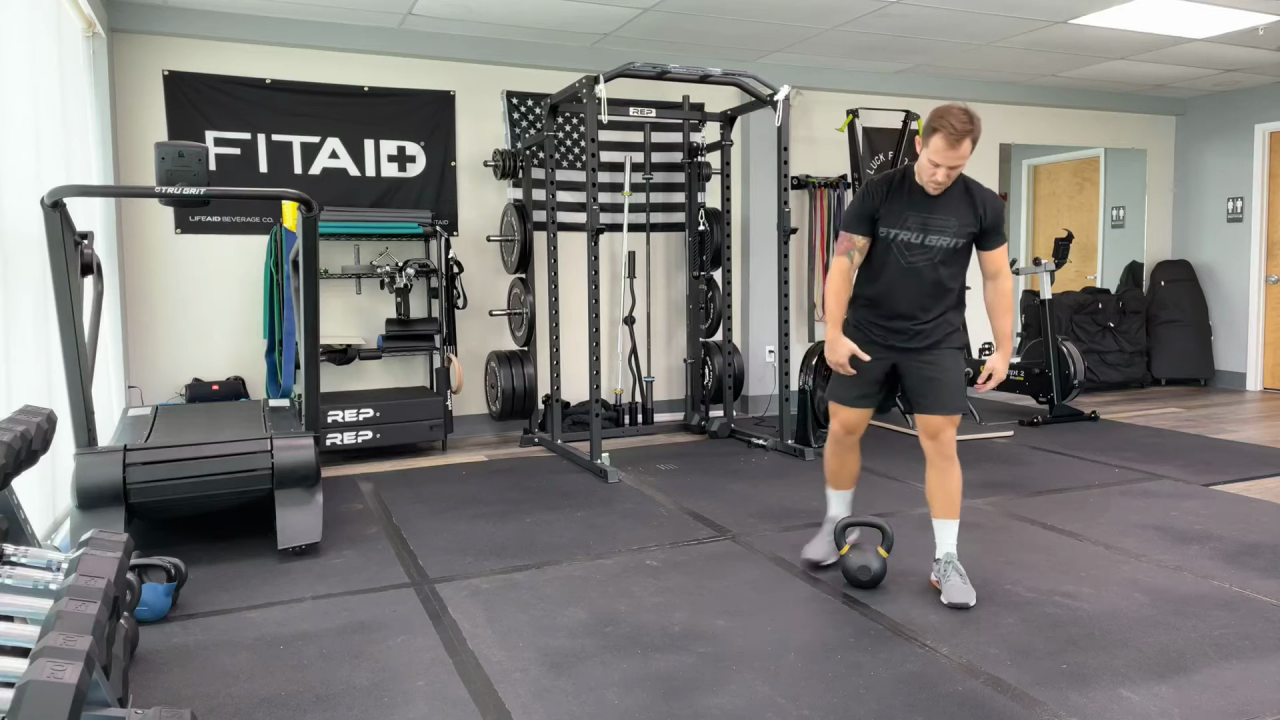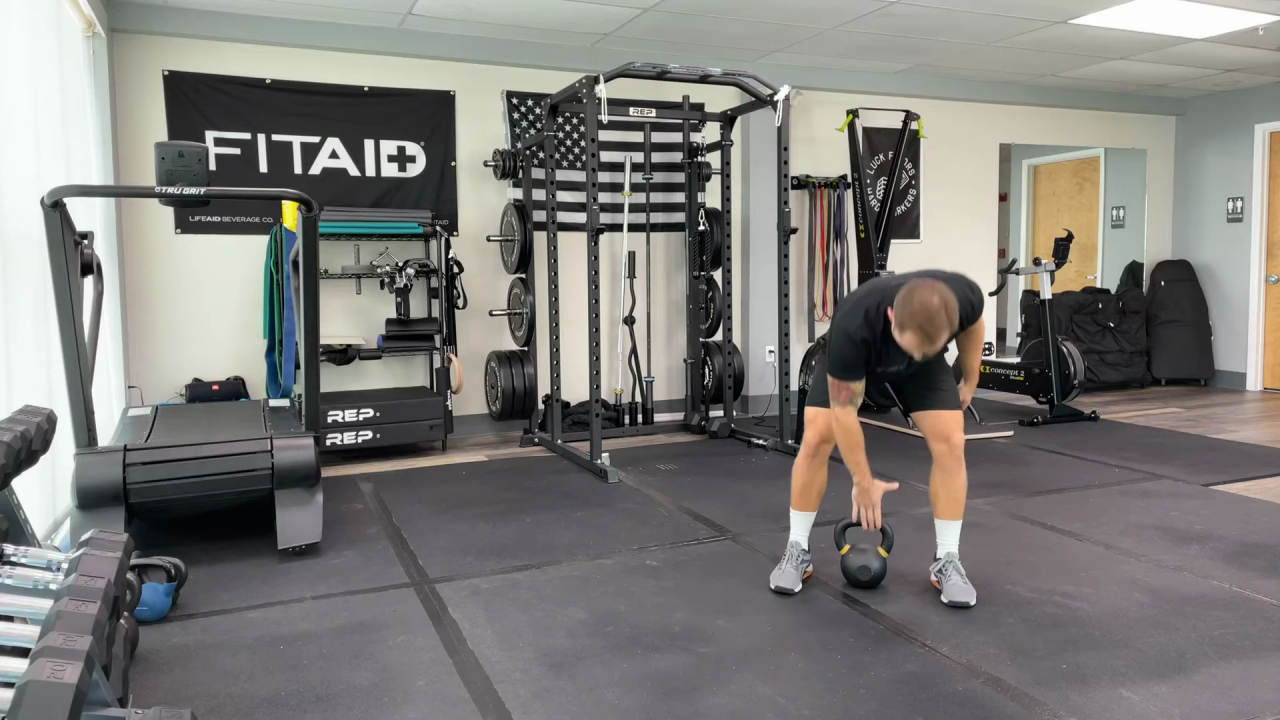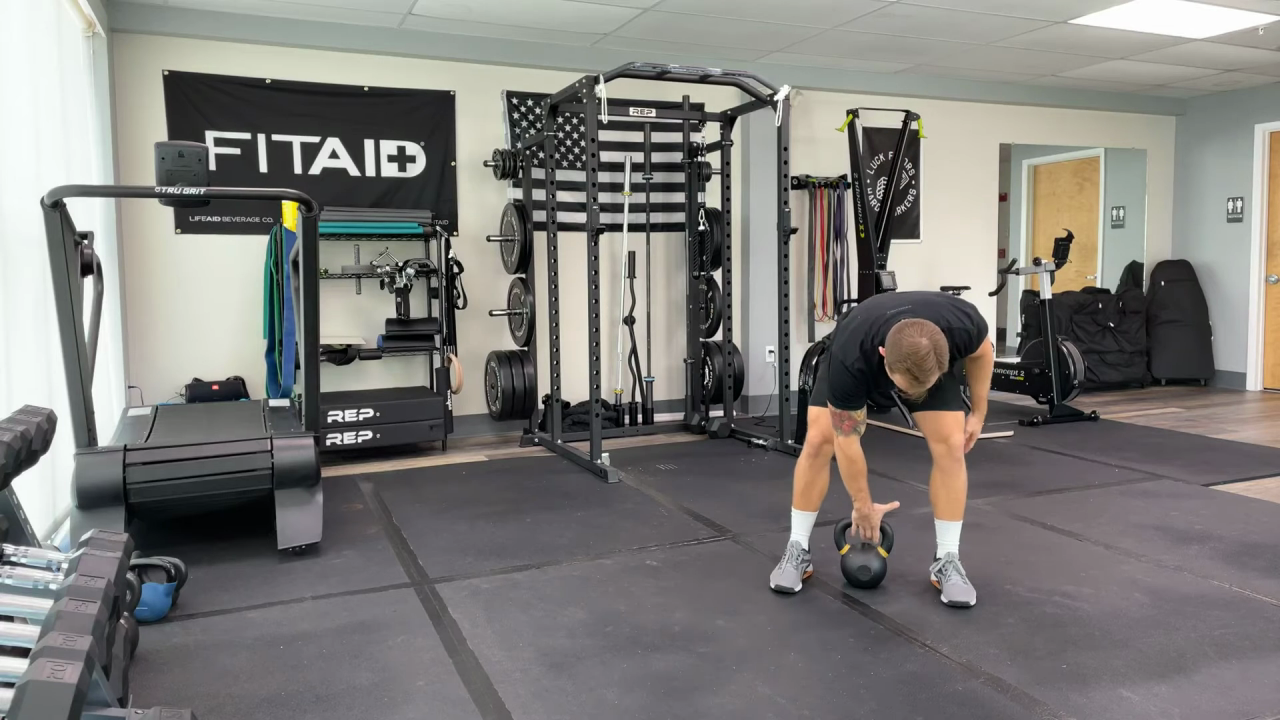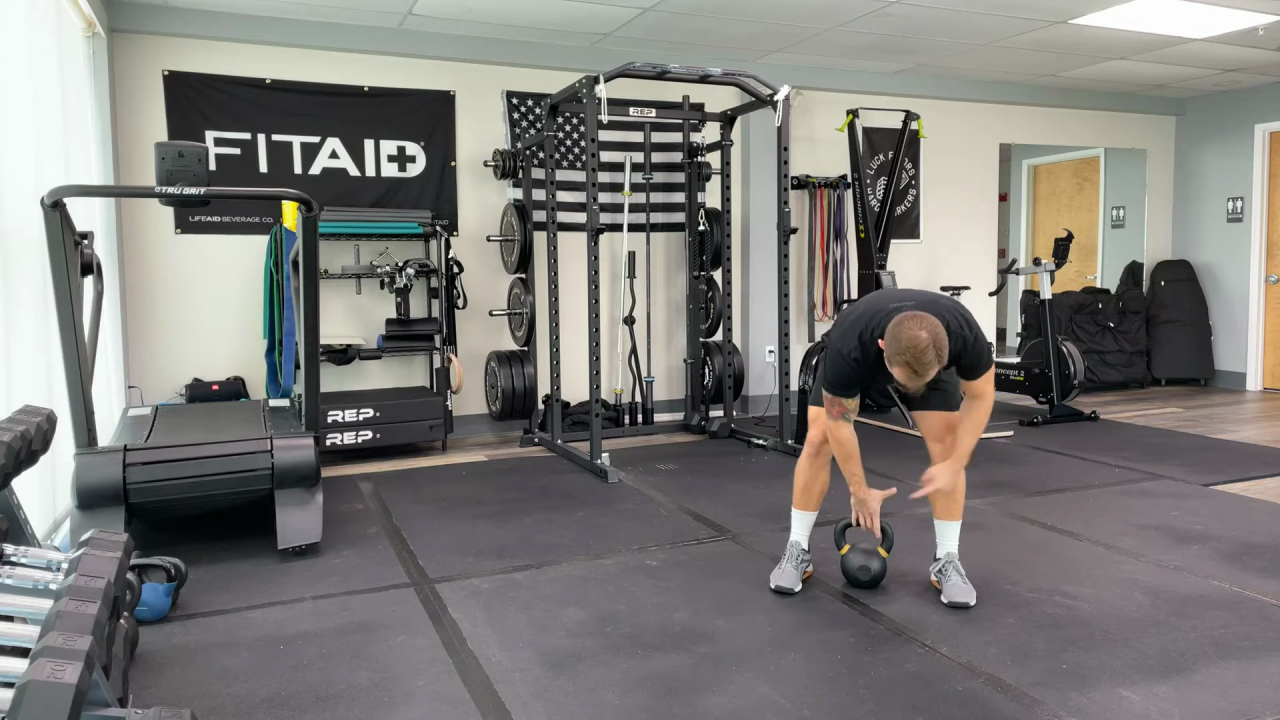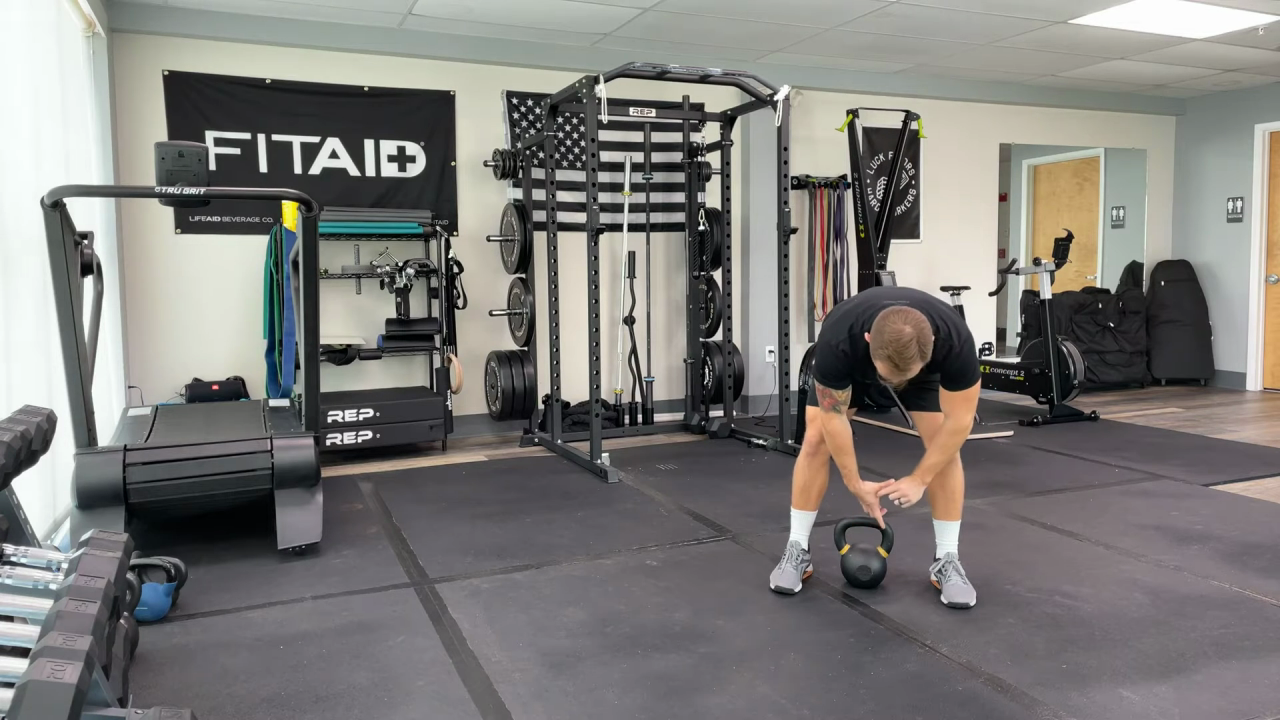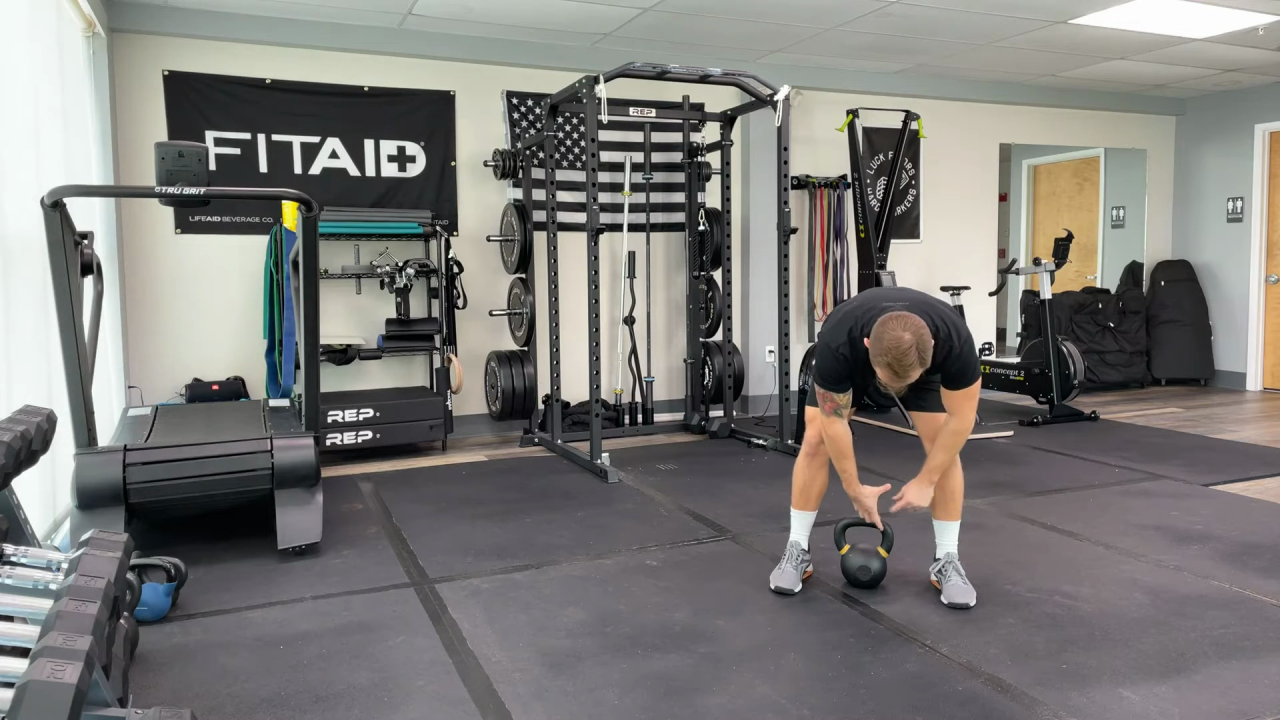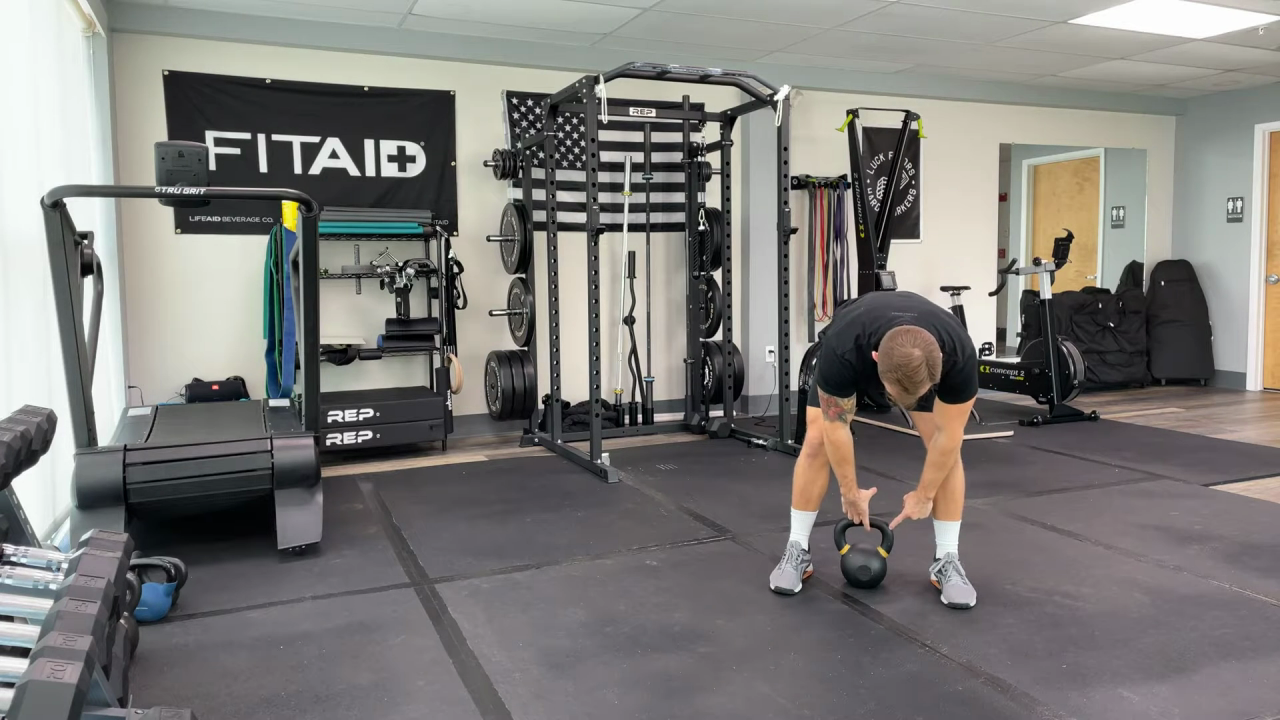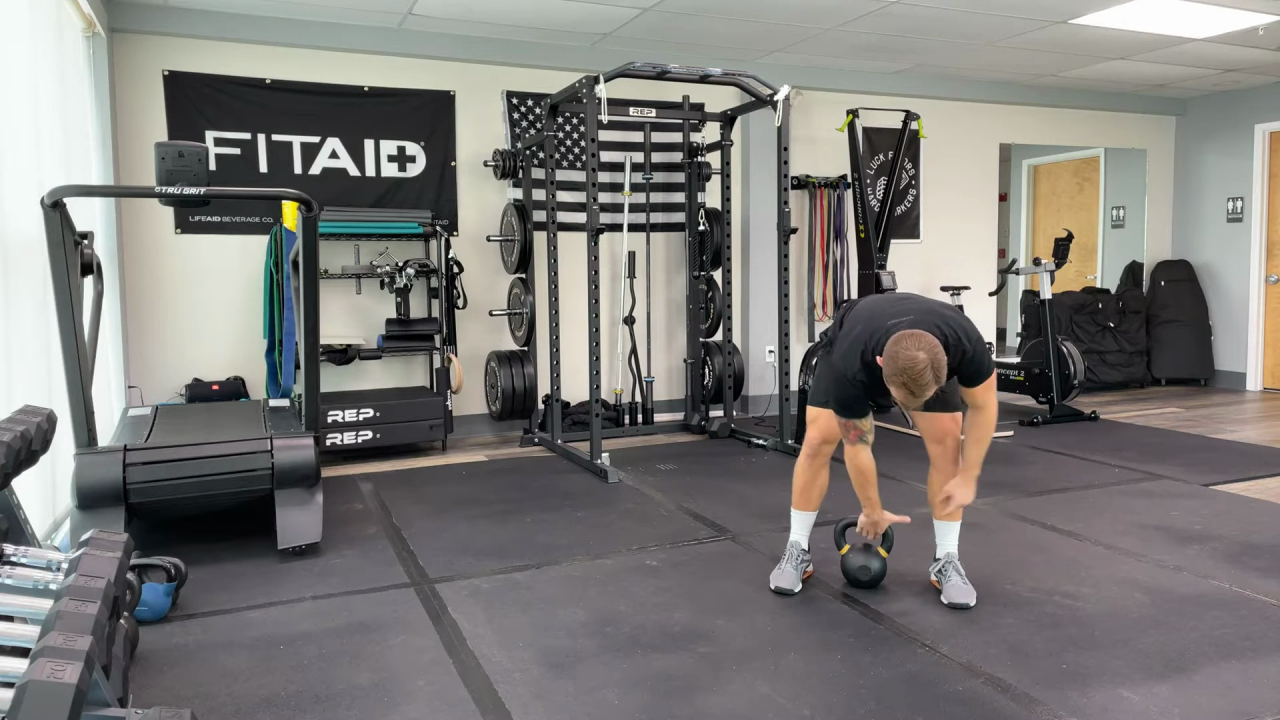
dt=0.5s
person 1, frame 1
left shoulder: (982, 204)
right shoulder: (877, 192)
left elbow: (997, 278)
right elbow: (844, 264)
left wrist: (1004, 348)
right wrist: (834, 333)
left hip: (936, 341)
right hip: (868, 337)
left knee: (940, 442)
right knee: (844, 428)
left ankle: (946, 560)
right ankle: (836, 521)
person 1, frame 2
left shoulder: (965, 297)
right shoulder: (853, 328)
right elbow: (844, 412)
left wrist: (970, 380)
right wrist: (863, 483)
left knee: (950, 442)
right knee: (815, 441)
left ankle: (947, 561)
right ankle: (797, 550)
person 1, frame 3
left shoulder: (962, 325)
right shoulder: (849, 359)
left elbow: (980, 353)
right elbow: (847, 440)
left wrist: (978, 412)
right wrist: (863, 506)
left hip: (931, 358)
right hip: (854, 350)
left knee: (950, 444)
right knee: (818, 440)
left ankle: (946, 560)
right ankle: (797, 550)
person 1, frame 4
left shoulder: (962, 333)
right shoulder: (848, 348)
left elbow: (980, 396)
right elbow: (839, 424)
left wrist: (953, 466)
right wrist: (860, 492)
left hip: (931, 358)
right hip: (858, 351)
left knee: (947, 442)
right knee: (818, 439)
left ankle: (947, 560)
right ankle: (797, 550)
person 1, frame 5
left shoulder: (954, 340)
right shoulder: (838, 340)
left elbow: (959, 419)
right elbow: (832, 416)
left wrist: (919, 480)
right wrist: (855, 484)
left hip: (926, 364)
right hip: (852, 361)
left knee: (943, 446)
right knee: (816, 440)
left ankle: (946, 560)
right ankle: (797, 551)
person 1, frame 6
left shoulder: (954, 340)
right shoulder: (837, 343)
left elbow: (961, 417)
right elbow: (833, 421)
left wrist: (926, 480)
right wrist: (854, 488)
left hip: (922, 362)
right hip: (852, 362)
left knee: (942, 443)
right knee: (815, 440)
left ankle: (947, 560)
right ankle: (797, 550)
person 1, frame 7
left shoulder: (958, 355)
right shoulder: (842, 349)
left elbow: (947, 435)
right elbow: (835, 427)
left wrist: (924, 495)
right wrist: (850, 492)
left hip: (925, 361)
right hip: (853, 350)
left knee: (946, 448)
right knee: (816, 441)
left ankle: (947, 560)
right ankle: (797, 550)
person 1, frame 8
left shoulder: (964, 343)
right shoulder: (850, 366)
left elbow: (983, 406)
right elbow: (856, 446)
left wrist: (967, 478)
right wrist: (873, 513)
right hip: (846, 344)
left knee: (946, 442)
right knee: (818, 440)
left ankle: (946, 560)
right ankle: (797, 550)
